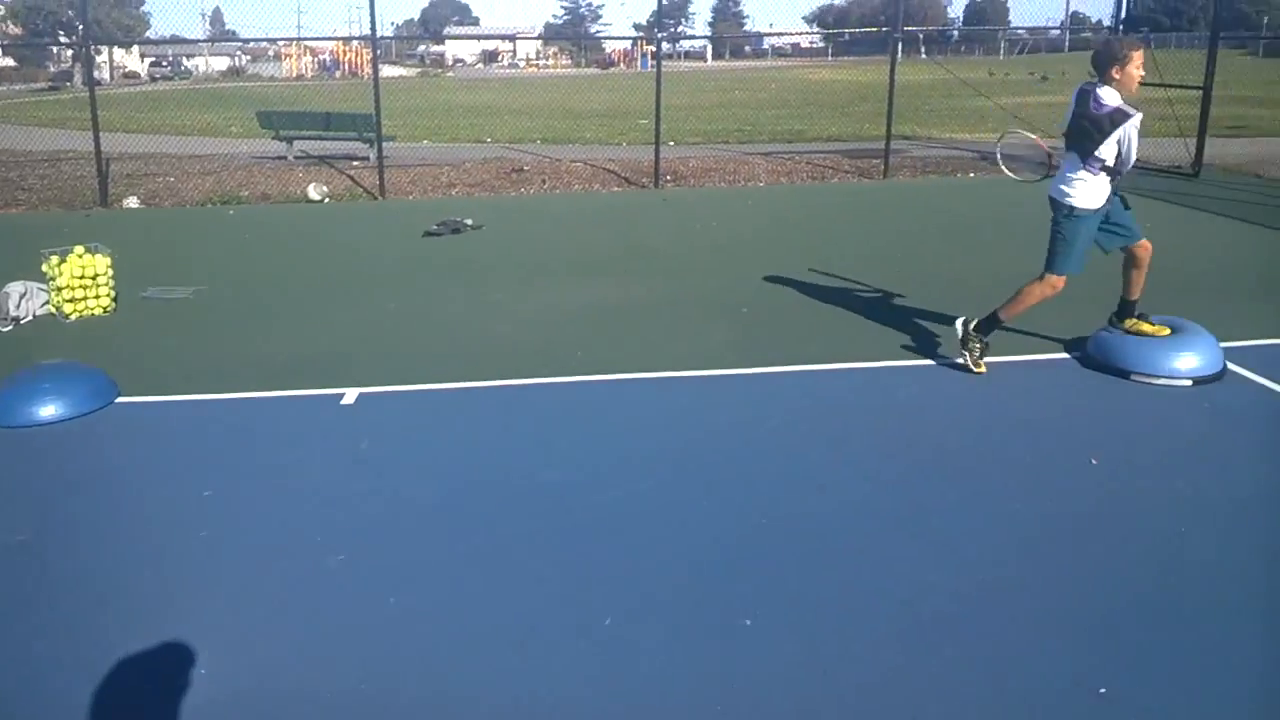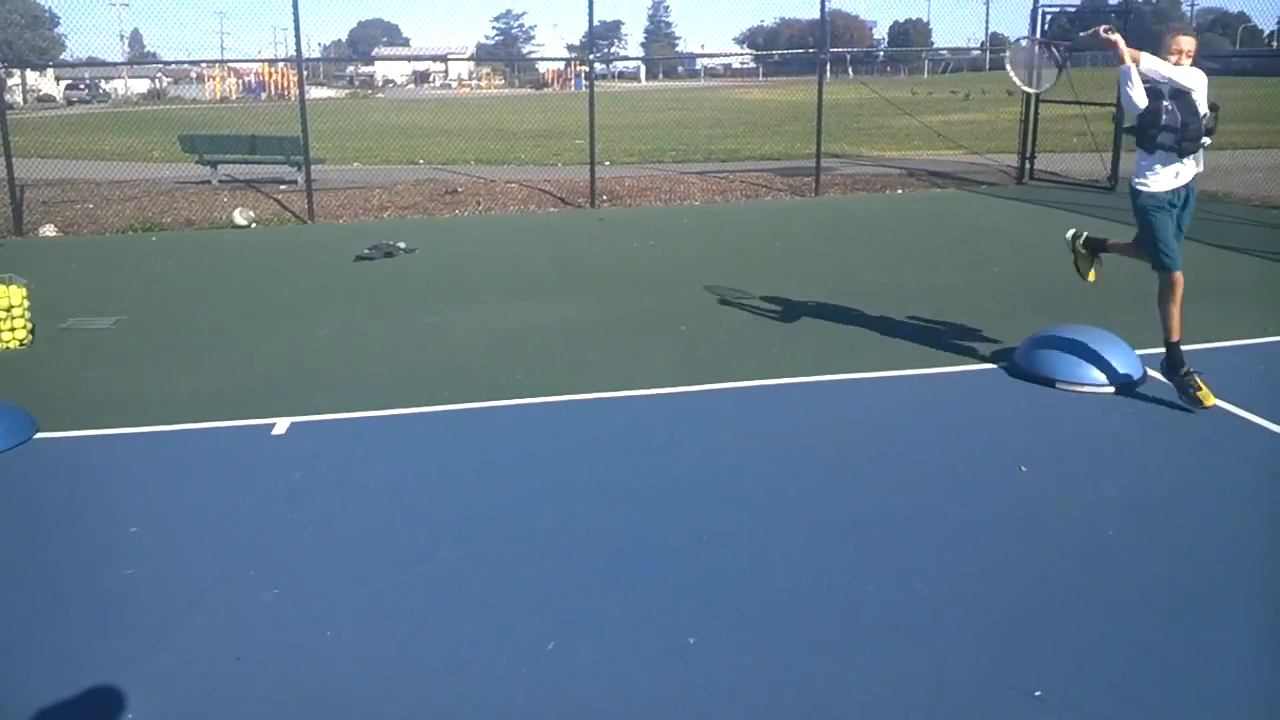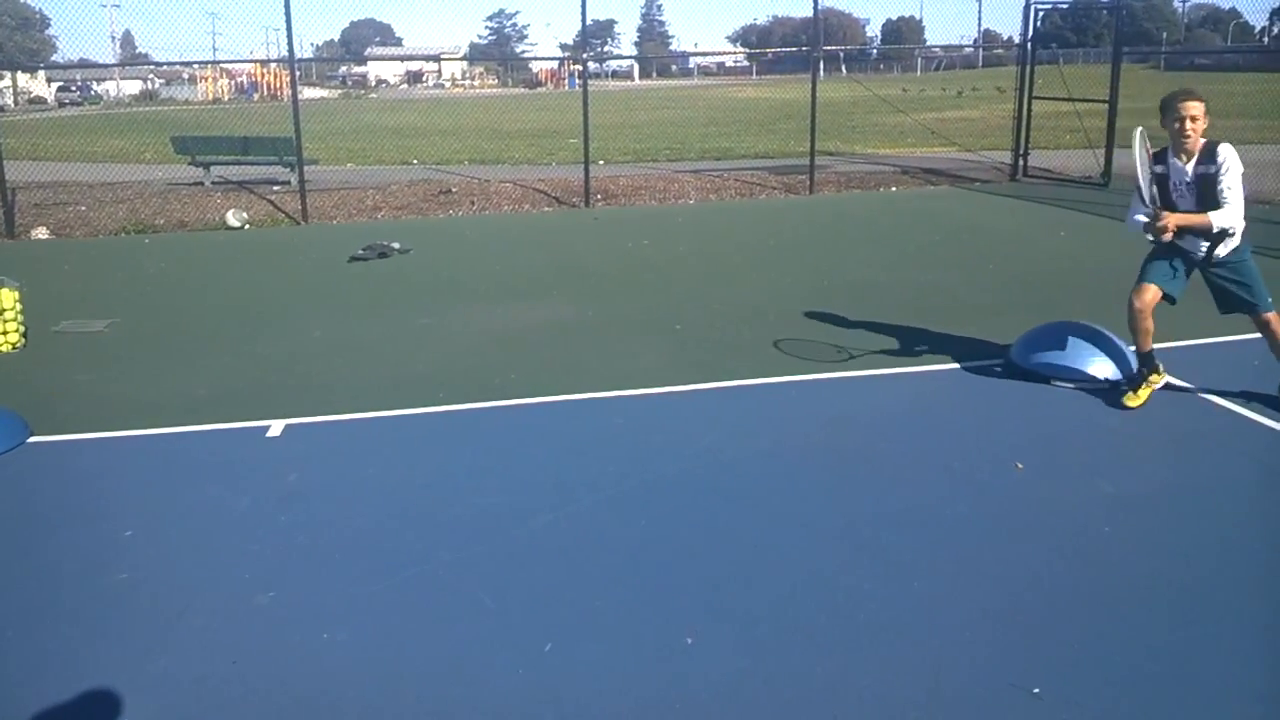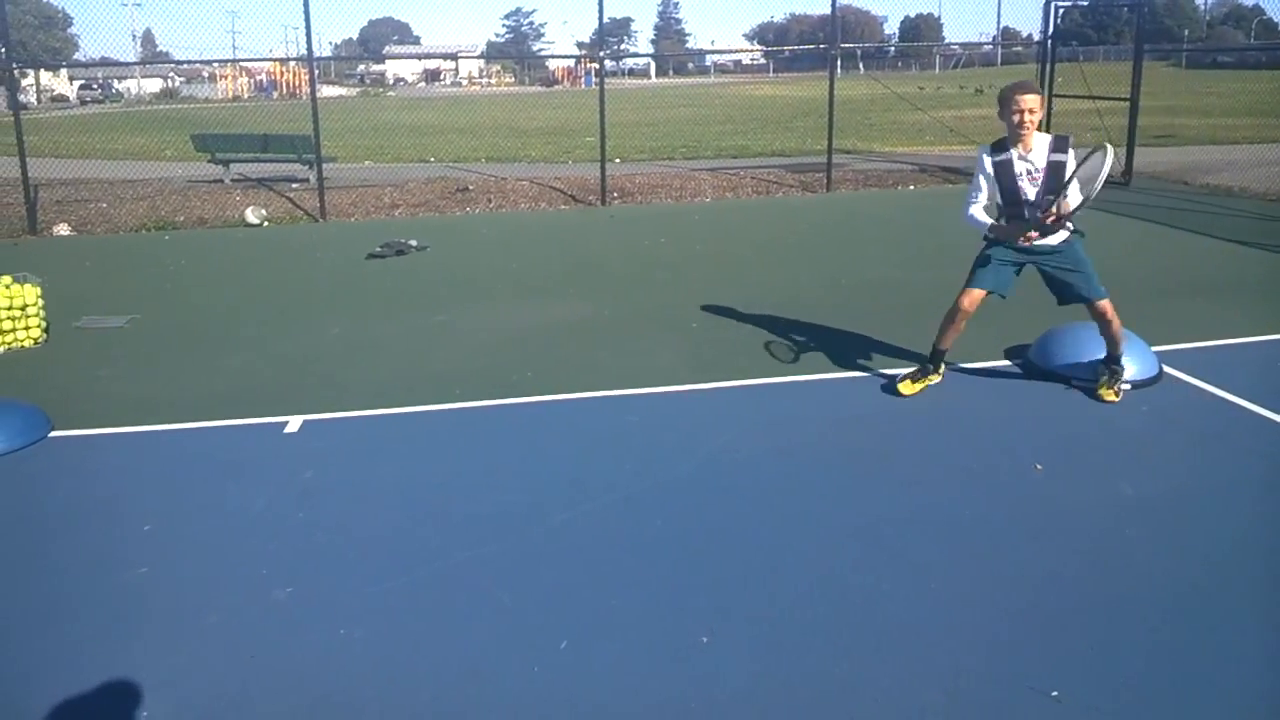
dt=0.5s
person 1, frame 1
left shoulder: (1087, 98)
right shoulder: (1126, 119)
left elbow: (1078, 141)
right elbow: (1126, 162)
left hip: (1098, 195)
right hip: (1080, 201)
left knee: (1141, 250)
right knee: (1053, 282)
left ankle: (1126, 315)
right ankle: (976, 331)
person 1, frame 2
left shoulder: (1194, 81)
right shoulder: (1143, 92)
left elbow: (1174, 77)
right elbow: (1133, 101)
left wrist: (1128, 50)
right wrist: (1124, 58)
left hip: (1184, 185)
right hip: (1153, 192)
left knee: (1153, 255)
right knee: (1174, 278)
left ankle: (1088, 244)
right ankle: (1176, 365)
person 1, frame 3
left shoulder: (1223, 156)
right shoulder: (1154, 165)
left elbow: (1234, 216)
right elbow: (1138, 216)
left wrist: (1179, 220)
right wrist: (1151, 225)
left hip: (1224, 248)
right hip: (1174, 248)
right knee: (1139, 305)
right ankle: (1148, 372)
person 1, frame 4
left shoulder: (1061, 149)
right shoulder: (992, 157)
left elbow: (1072, 195)
right elbow: (975, 209)
left wrist: (1060, 213)
right wrist: (999, 230)
left hip: (1056, 242)
right hip: (1008, 241)
left knee: (1104, 311)
right knee: (965, 303)
left ankle: (1113, 367)
right ankle: (933, 366)
